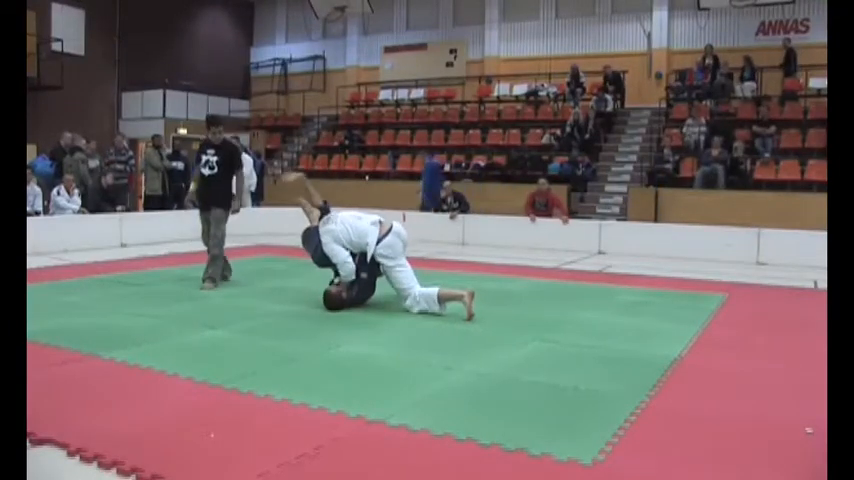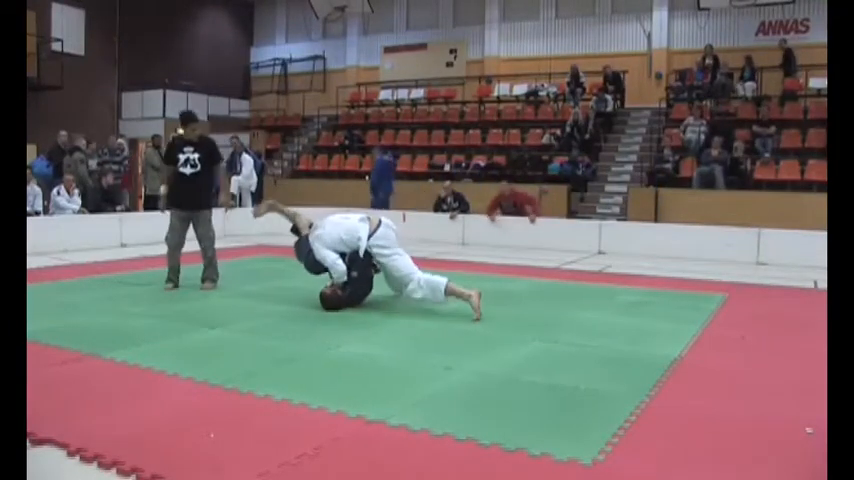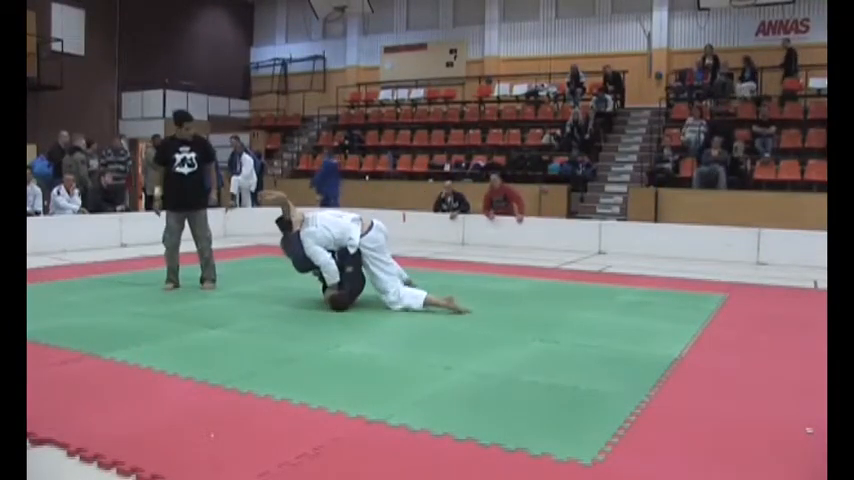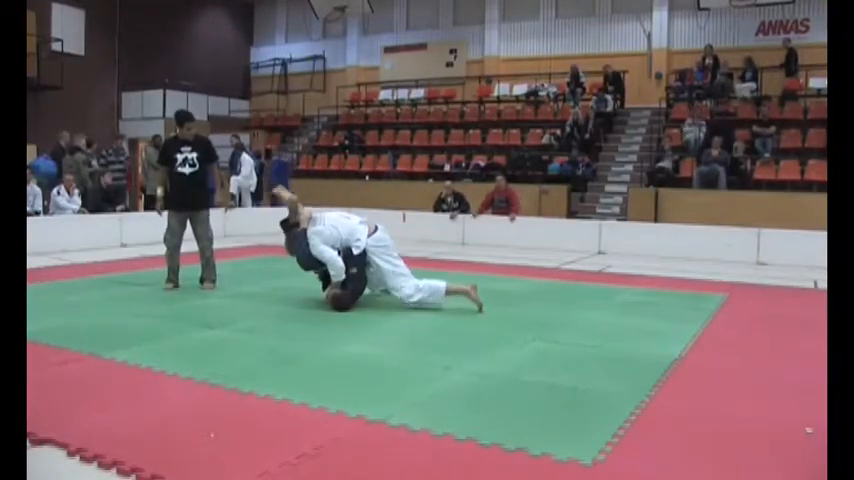
dt=0.7s
person 1, frame 1
left shoulder: (326, 239)
right shoulder: (330, 217)
left elbow: (347, 266)
left wrist: (341, 288)
left hip: (385, 247)
right hip: (394, 230)
left knee: (413, 298)
left ankle: (460, 295)
person 1, frame 2
left shoulder: (317, 244)
right shoulder: (315, 227)
left elbow: (339, 269)
right elbow: (296, 216)
left wrist: (334, 288)
left hip: (376, 241)
right hip: (382, 224)
left knee: (415, 281)
left ankle: (468, 295)
person 1, frame 3
left shoulder: (308, 240)
right shoulder: (309, 217)
left elbow: (328, 266)
right elbow: (292, 212)
left wrist: (332, 290)
right wrist: (283, 200)
left hip: (366, 243)
right hip: (374, 227)
left knee: (394, 296)
left ankle: (443, 303)
right ankle: (408, 283)
person 1, frame 4
left shoulder: (314, 241)
right shoulder: (315, 218)
left elbow: (336, 264)
left wrist: (333, 287)
right wrist: (291, 201)
left hip: (372, 246)
right hip: (376, 233)
left knee: (409, 290)
left ankle: (464, 291)
person 2, frame 1
left shoulder: (231, 149)
right shoulder: (203, 146)
left elbow: (239, 175)
left wrist: (237, 200)
right wrist: (192, 191)
left hip: (221, 202)
right hip: (204, 200)
left knee: (216, 241)
right knee: (208, 240)
left ankle: (211, 277)
right ankle: (224, 270)
person 2, frame 2
left shoulder: (208, 144)
right shoulder: (174, 144)
left elbow: (218, 168)
right elbow: (168, 169)
right wrist: (164, 194)
left hip: (202, 202)
right hip: (179, 202)
left knee: (207, 242)
right knee: (174, 242)
left ankle: (210, 277)
right ankle: (172, 278)
person 2, frame 3
left shoulder: (202, 143)
right shoulder: (167, 145)
left elbow: (210, 167)
right elbow: (160, 171)
left wrist: (213, 191)
right wrist: (158, 196)
left hip: (197, 202)
right hip: (174, 203)
left knee: (204, 241)
right knee: (171, 243)
left ankle: (208, 278)
right ankle: (172, 279)
person 2, frame 4
left shoulder: (204, 143)
right shoulder: (169, 145)
left elbow: (213, 168)
right elbow: (163, 171)
right wrist: (160, 196)
left hip: (200, 202)
right hip: (176, 203)
left knee: (205, 242)
right knee: (172, 243)
left ankle: (208, 278)
right ankle: (172, 279)
